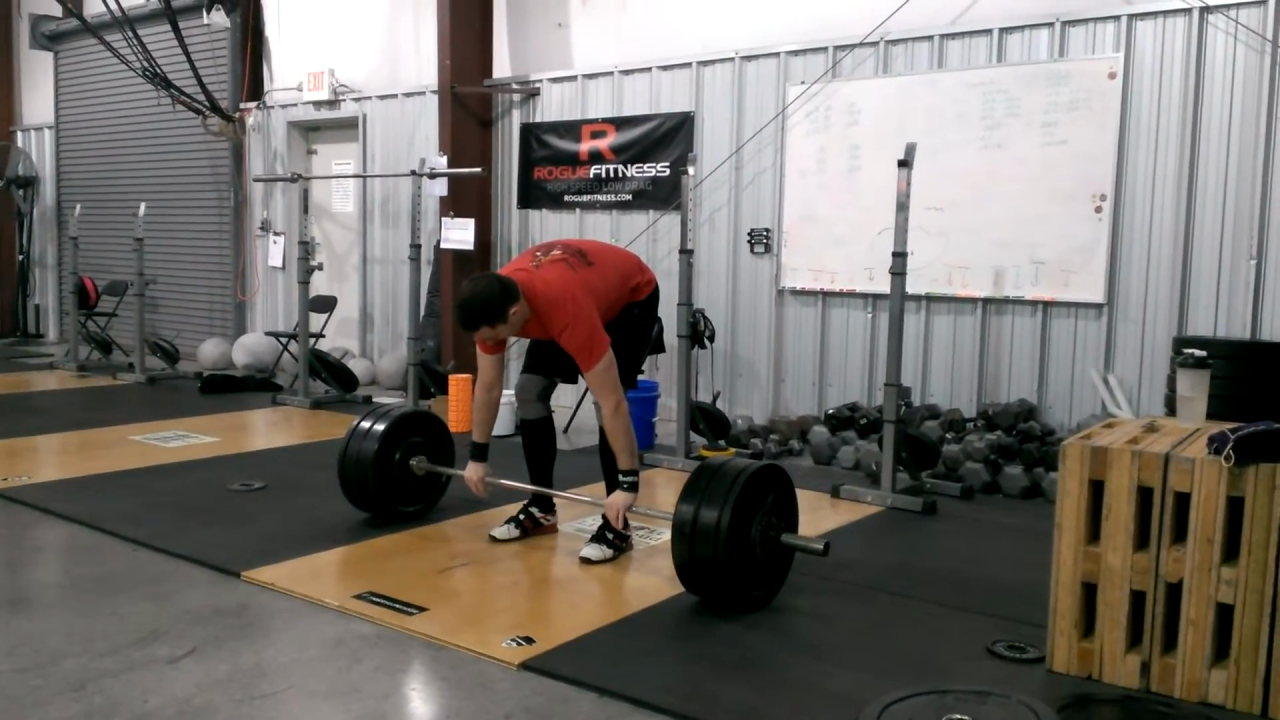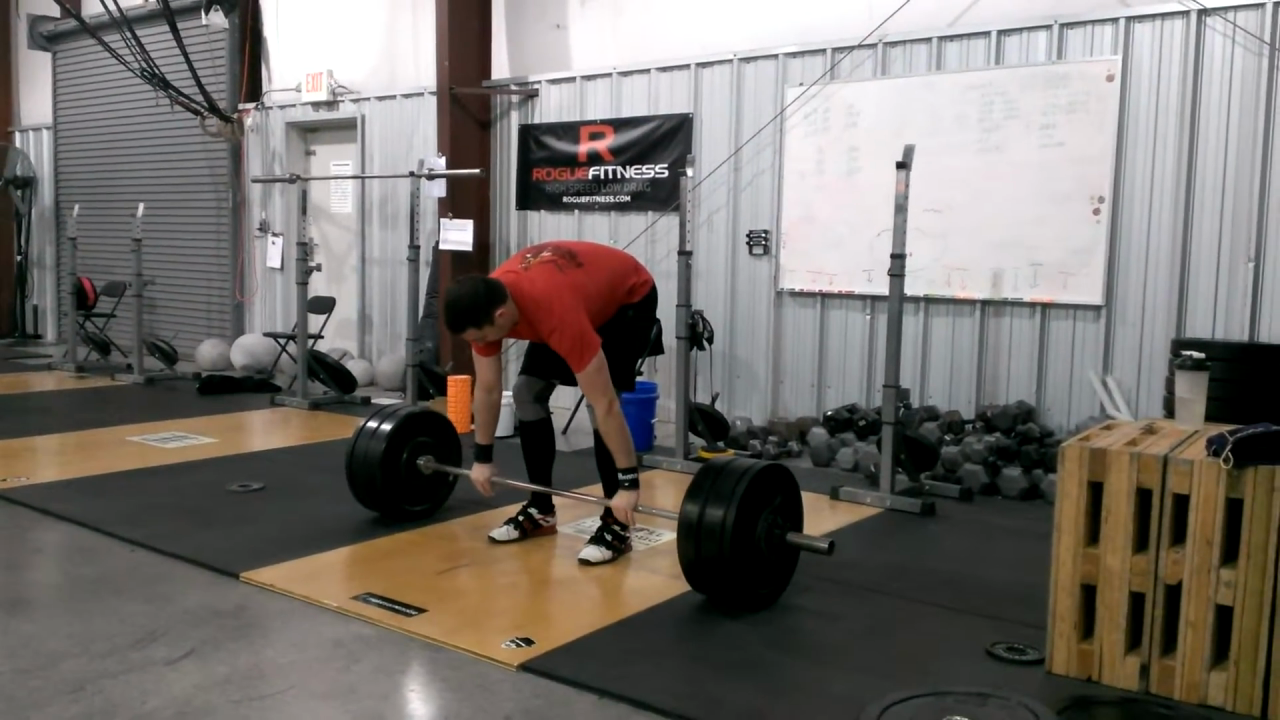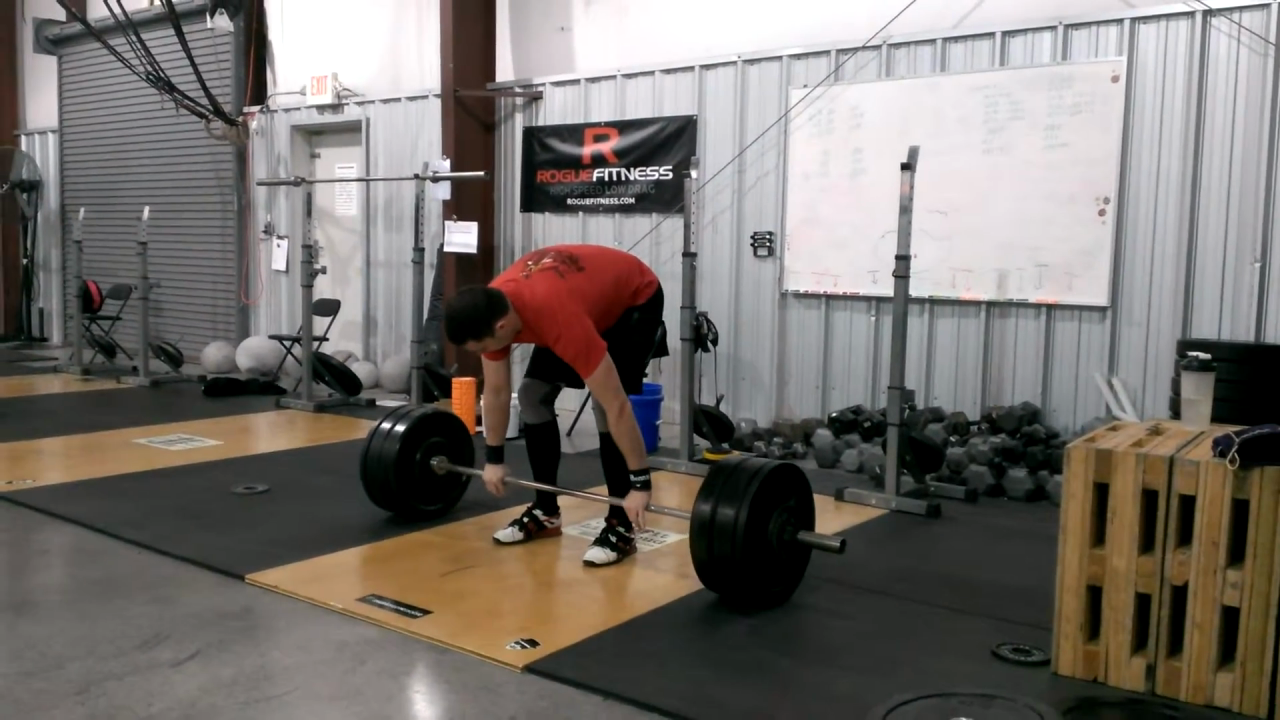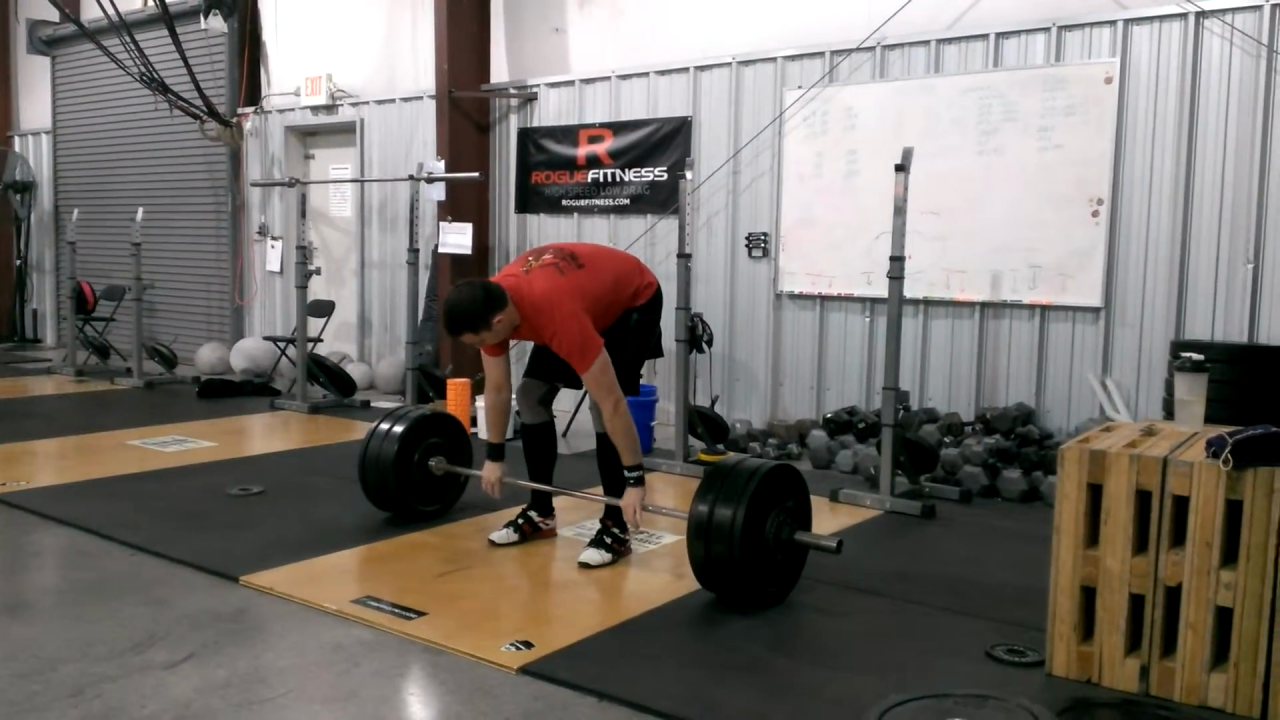
dt=0.4s
person 1, frame 1
left shoulder: (569, 313)
right shoulder: (493, 303)
left elbow: (612, 403)
right elbow: (488, 386)
left wrist: (628, 483)
right wrist: (477, 457)
left hip: (632, 298)
left knee: (602, 398)
right knee: (529, 390)
left ankle: (617, 526)
right ankle: (541, 508)
person 1, frame 2
left shoulder: (558, 315)
right shoulder: (486, 304)
left elbow: (605, 404)
right elbow: (486, 388)
left wrist: (628, 483)
right wrist: (482, 458)
left hip: (629, 299)
right hip: (585, 287)
left knee: (596, 400)
right knee: (527, 392)
left ankle: (616, 525)
right ankle: (540, 510)
person 1, frame 3
left shoulder: (561, 321)
right shoulder: (492, 309)
left elbow: (617, 407)
right elbow: (496, 391)
left wrist: (640, 484)
right wrist: (493, 459)
left hip: (636, 300)
right hip: (591, 290)
left knee: (603, 403)
right knee: (532, 395)
left ankle: (621, 527)
right ankle: (545, 511)
person 1, frame 4
left shoulder: (559, 318)
right shoulder: (493, 303)
left elbow: (612, 404)
right elbow: (497, 388)
left wrist: (634, 482)
right wrist: (495, 457)
left hip: (634, 302)
right hip: (590, 295)
left knee: (599, 406)
right knee: (530, 395)
left ankle: (615, 529)
right ankle: (540, 513)
